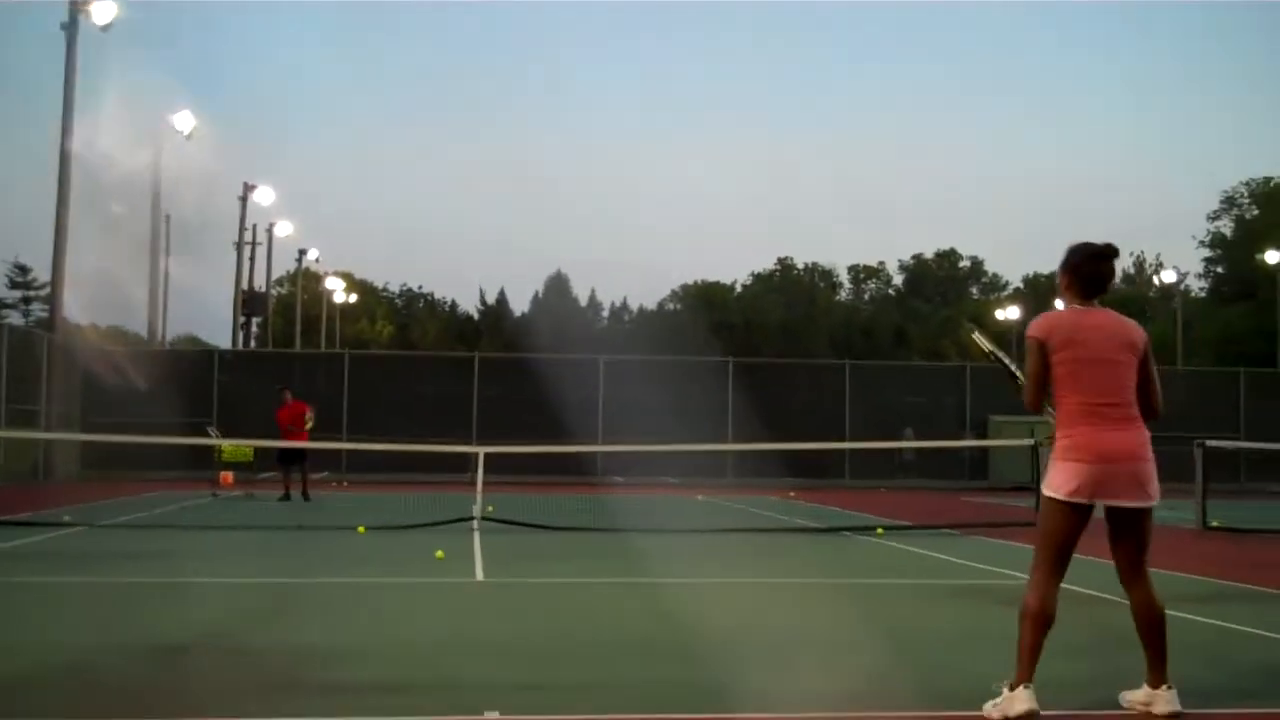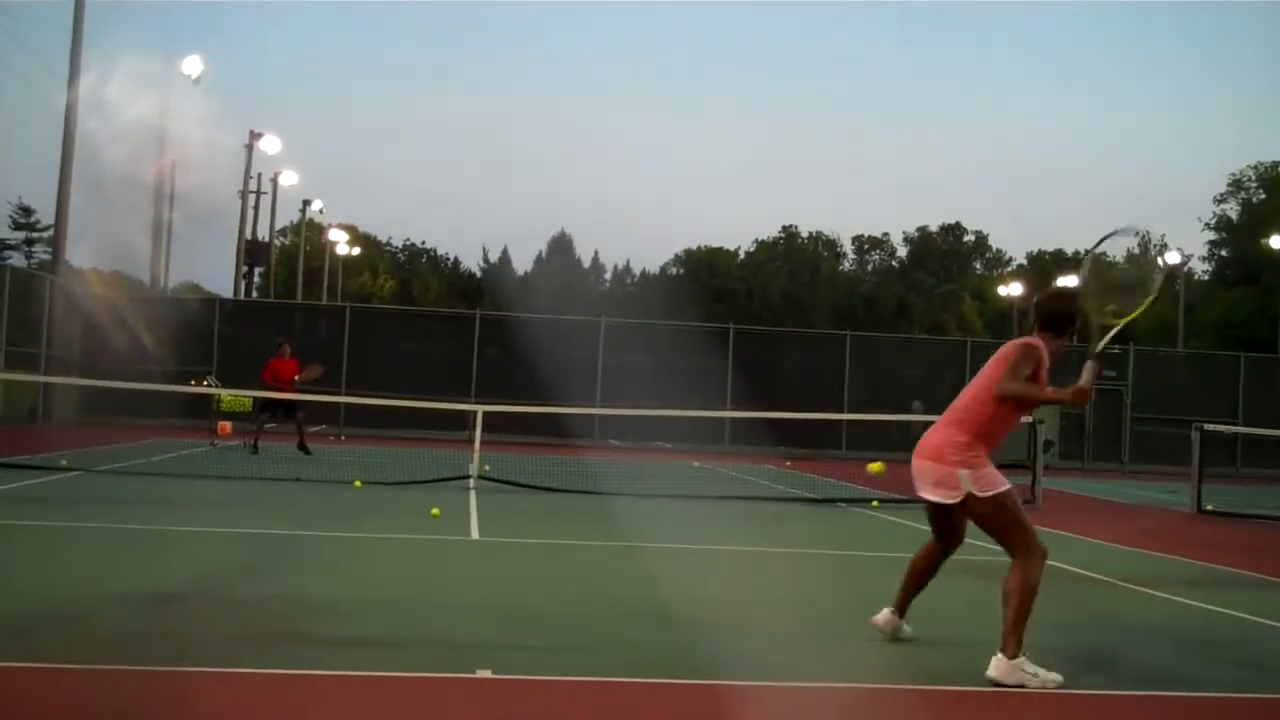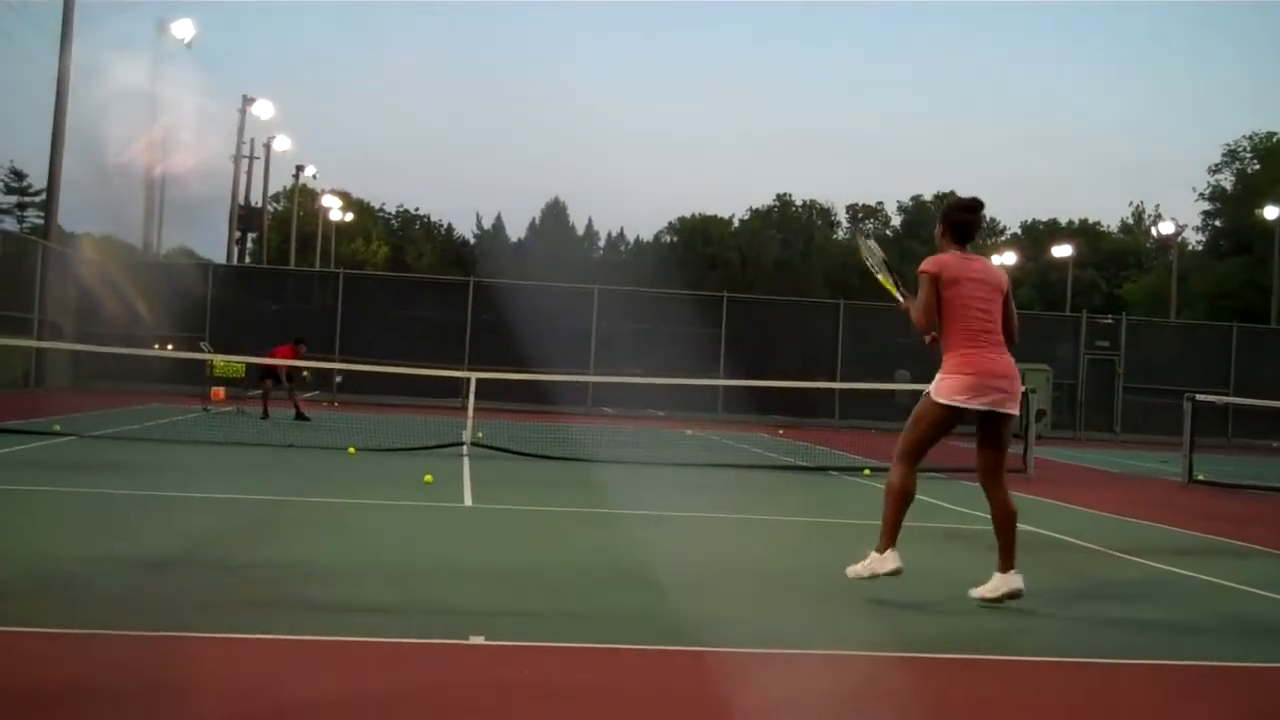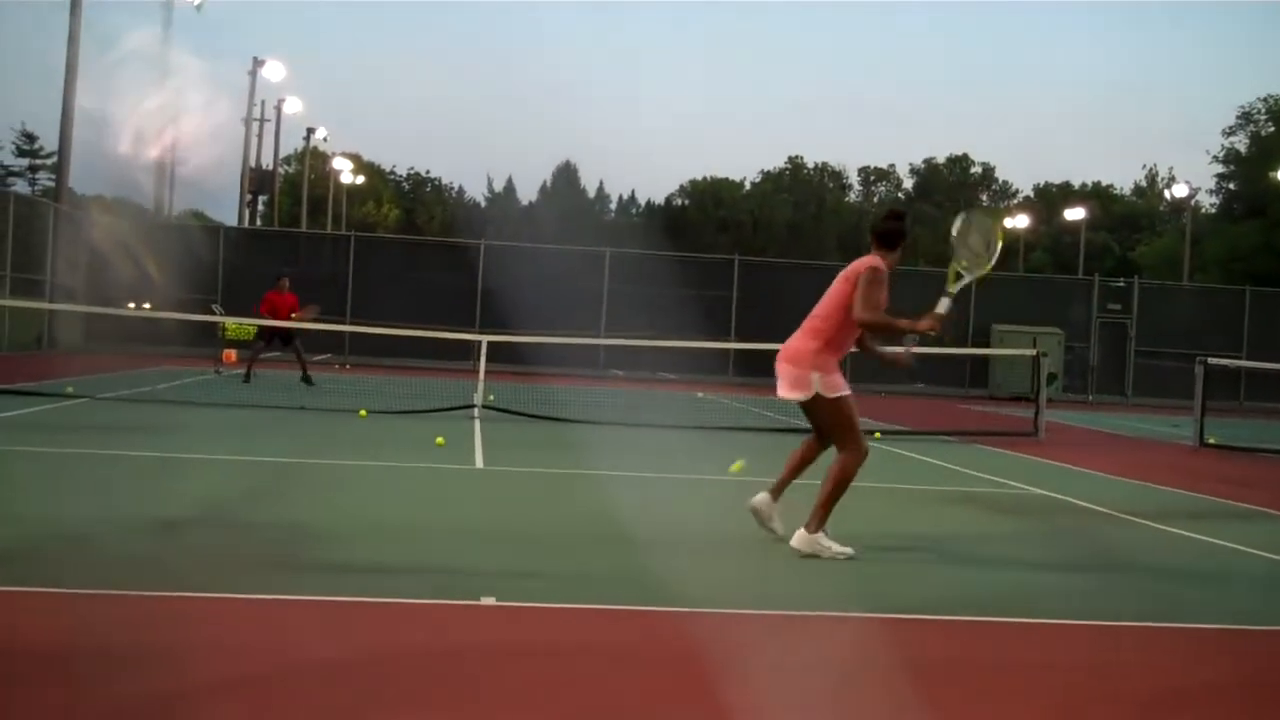
dt=1s
person 1, frame 1
left shoulder: (1045, 327)
right shoulder: (1133, 331)
left elbow: (1033, 402)
right elbow: (1153, 407)
left wrist: (1060, 400)
left hip: (1077, 459)
right hip: (1135, 459)
left knee: (1044, 576)
right knee: (1136, 579)
person 1, frame 2
left shoulder: (1019, 347)
right shoulder: (1032, 351)
right elbow: (1005, 391)
right wrist: (1061, 396)
left hip: (929, 454)
right hip: (958, 462)
left knee: (945, 541)
right knee: (1030, 555)
left ankle: (893, 614)
right ankle: (1008, 659)
person 1, frame 3
left shoulder: (934, 266)
right shoulder: (997, 273)
left elbow: (923, 323)
right elbow: (1011, 335)
left wrist: (914, 308)
left hip: (961, 376)
right hip: (1003, 377)
left knee: (904, 458)
right knee: (993, 480)
left ankle: (886, 551)
right ankle: (1007, 573)
person 1, frame 4
left shoulder: (861, 267)
right shoulder: (874, 270)
right elbow: (862, 318)
left wrist: (883, 356)
right wrist: (913, 327)
left hip: (792, 359)
right hip: (813, 366)
left knee: (824, 436)
right knee: (853, 450)
left ankle: (769, 498)
right ankle: (810, 533)
